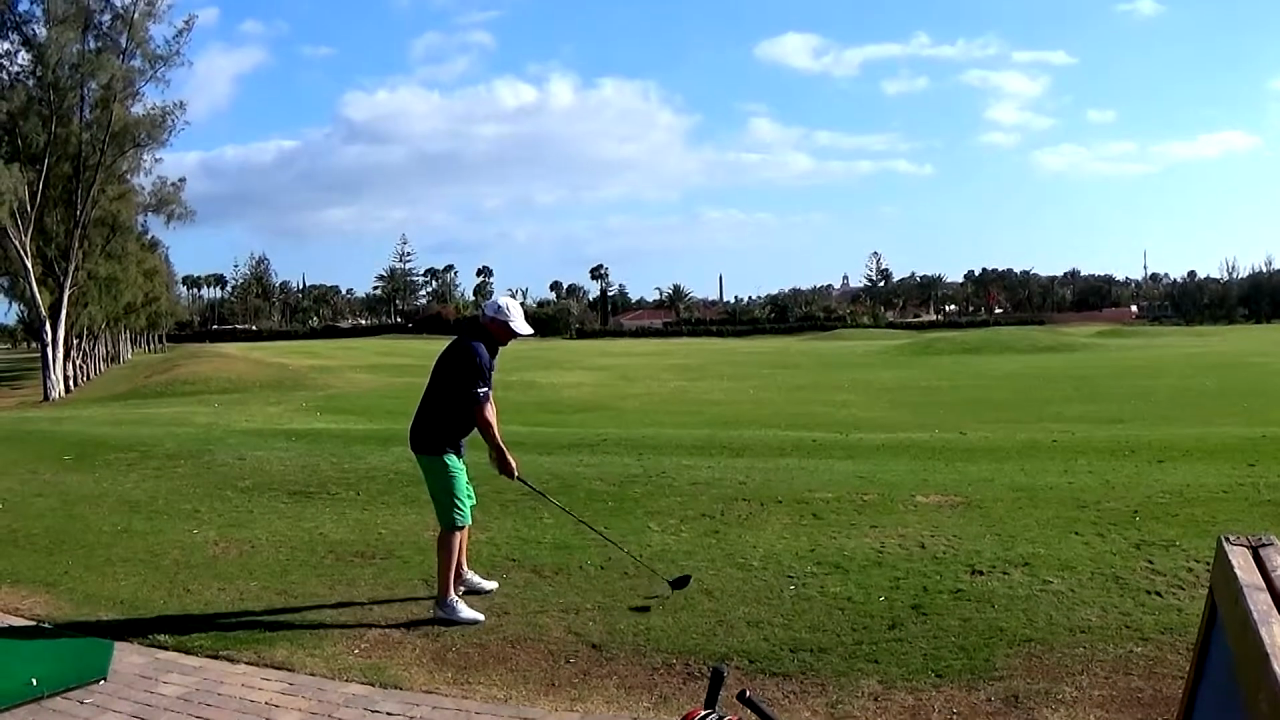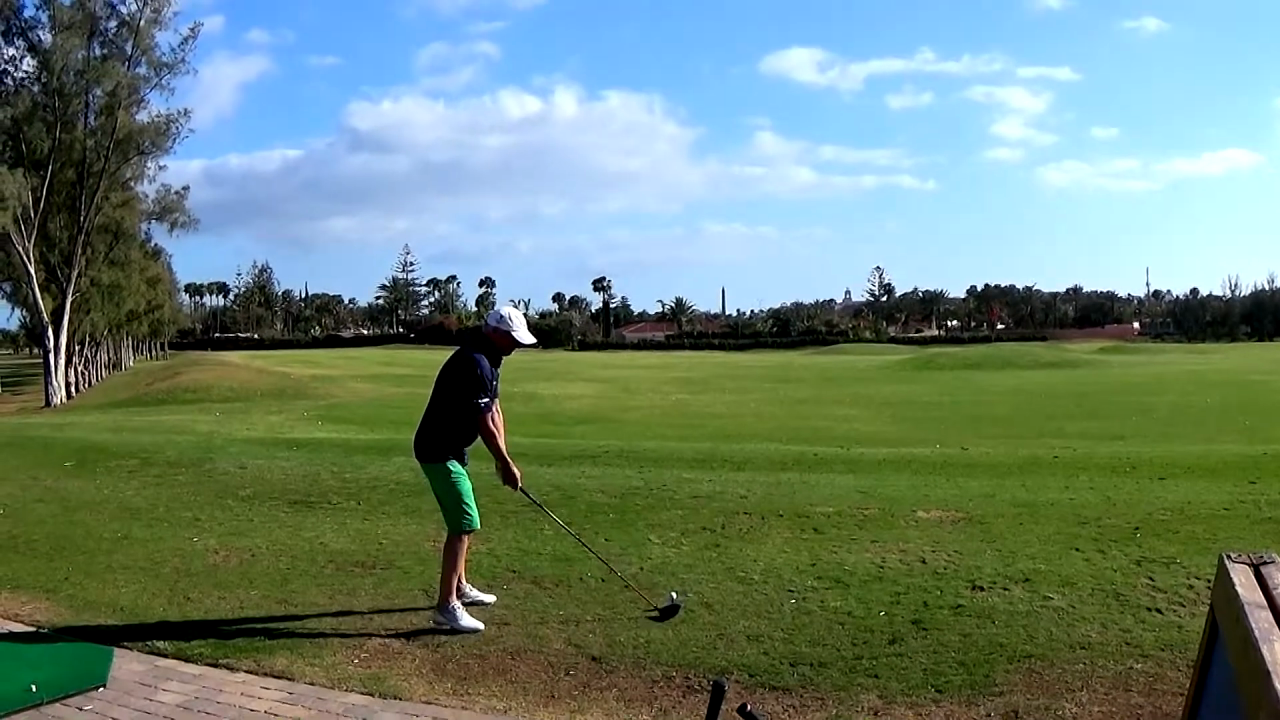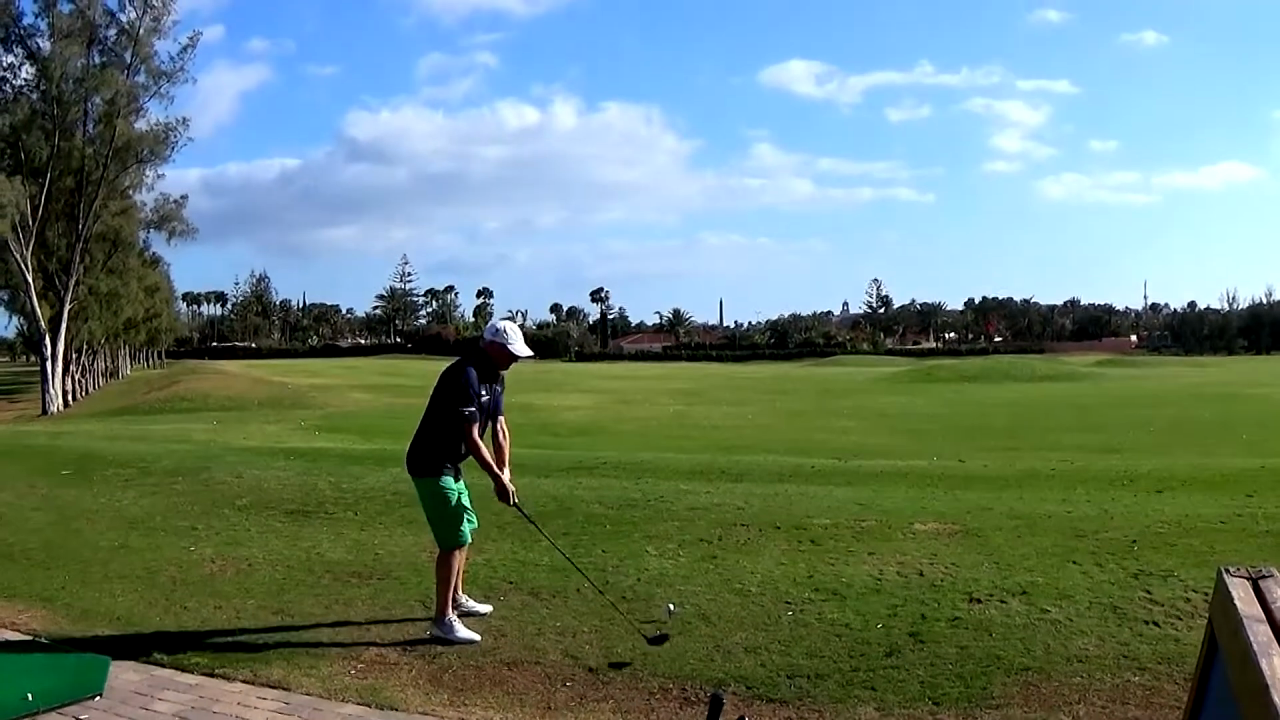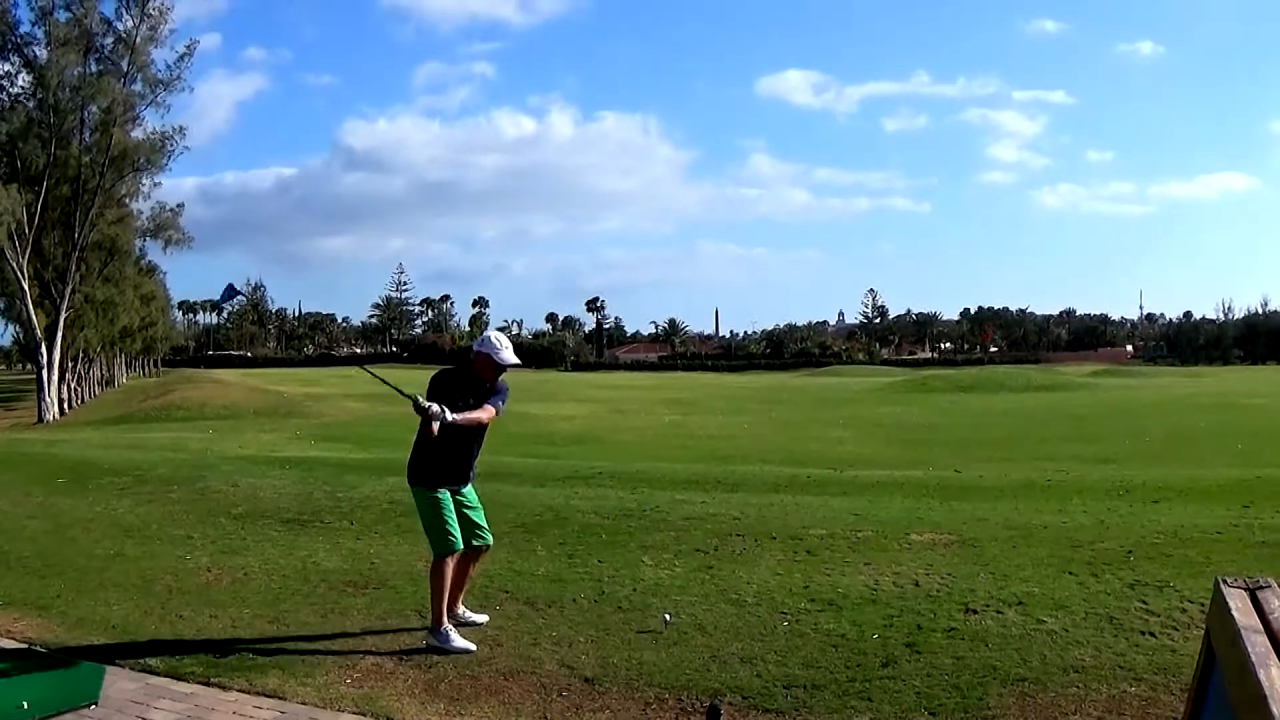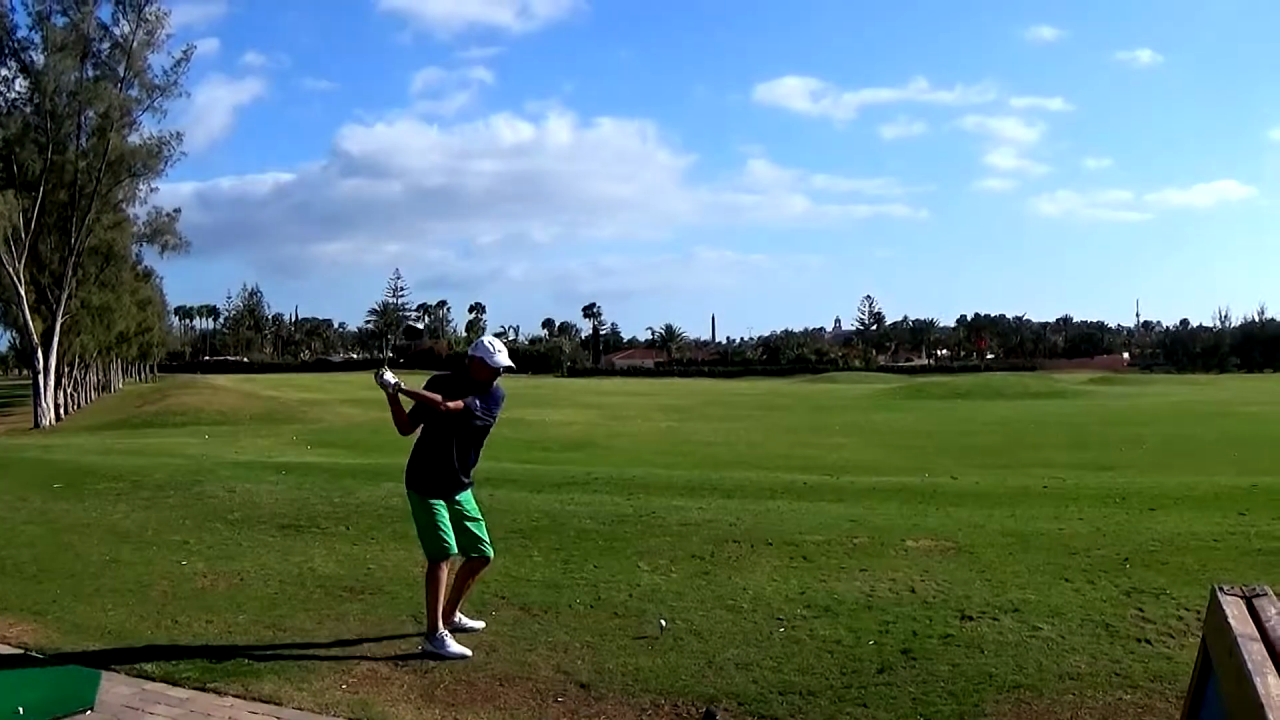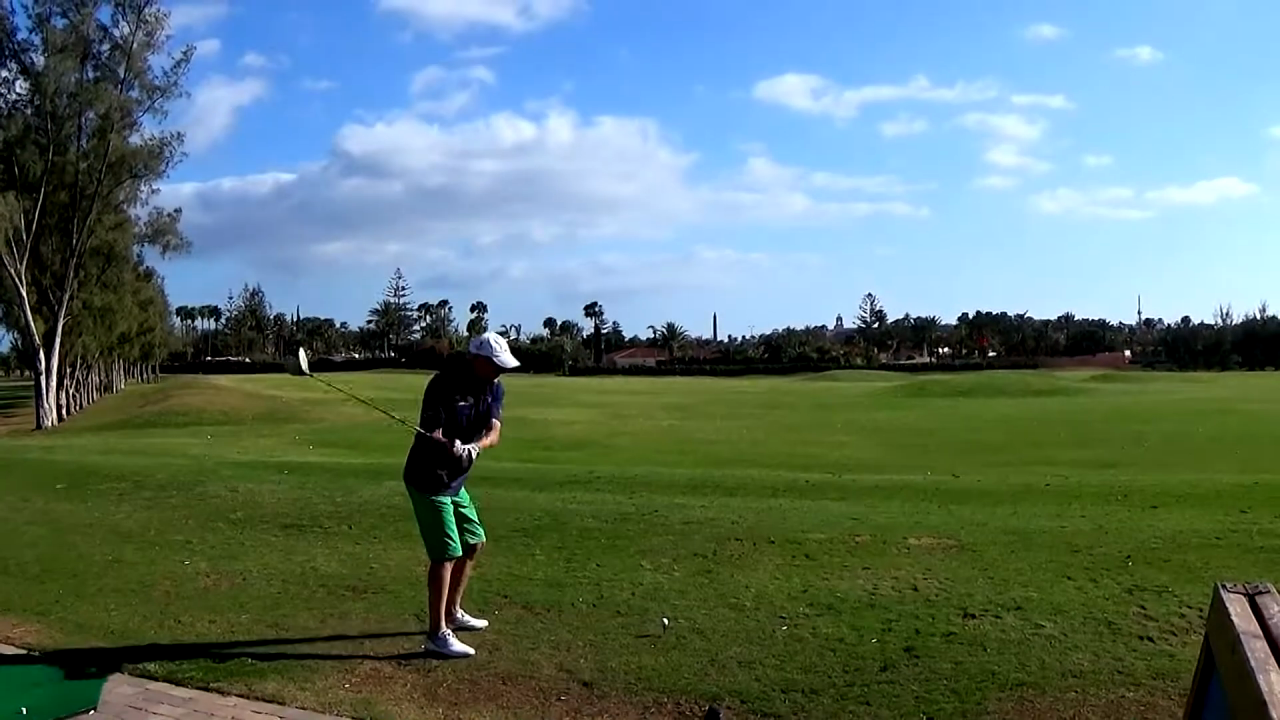
dt=0.3s
person 1, frame 1
left shoulder: (481, 347)
right shoulder: (473, 352)
left elbow: (488, 403)
right elbow: (482, 414)
left wrist: (496, 449)
right wrist: (503, 454)
left hip: (445, 439)
right hip: (435, 443)
left knee: (464, 506)
right knee: (455, 518)
left ankle: (461, 575)
right ankle: (446, 599)
person 1, frame 2
left shoulder: (487, 359)
right shoulder: (474, 363)
left elbow: (495, 411)
right elbow: (485, 425)
left wrist: (503, 459)
right wrist: (507, 464)
left hip: (450, 448)
right hip: (439, 451)
left knee: (464, 521)
right knee: (464, 524)
left ankle: (460, 588)
right ankle: (447, 605)
person 1, frame 3
left shoulder: (496, 379)
right shoulder: (465, 375)
left elbow: (499, 426)
right elbow: (469, 435)
left wrist: (505, 469)
right wrist: (497, 476)
left hip: (450, 465)
right hip: (430, 465)
left knee: (465, 529)
right knee: (454, 538)
left ankle: (456, 598)
right ankle: (443, 618)
person 1, frame 4
left shoulder: (498, 389)
right shoulder: (444, 381)
left elbow: (484, 416)
right elbow: (430, 434)
left wrist: (451, 416)
right wrist: (429, 417)
left hip: (461, 478)
right hip: (430, 476)
left knee: (479, 542)
right knee: (450, 547)
left ankle: (455, 608)
right ankle: (439, 628)
person 1, frame 5
left shoulder: (494, 396)
right shoulder: (439, 383)
left elbow: (447, 408)
right elbow: (406, 429)
left wrist: (403, 388)
right wrist: (393, 395)
left hip: (460, 486)
right hip: (425, 485)
left knee: (481, 554)
right knee: (443, 554)
left ankle: (450, 614)
right ankle: (435, 633)
person 1, frame 6
left shoulder: (494, 389)
right shoulder: (443, 384)
left elbow: (493, 432)
right elbow: (431, 436)
left wrist: (473, 447)
right wrist: (448, 446)
left hip: (455, 480)
right hip: (428, 480)
left knee: (471, 543)
right knee: (447, 553)
left ankle: (452, 612)
right ankle: (438, 633)
